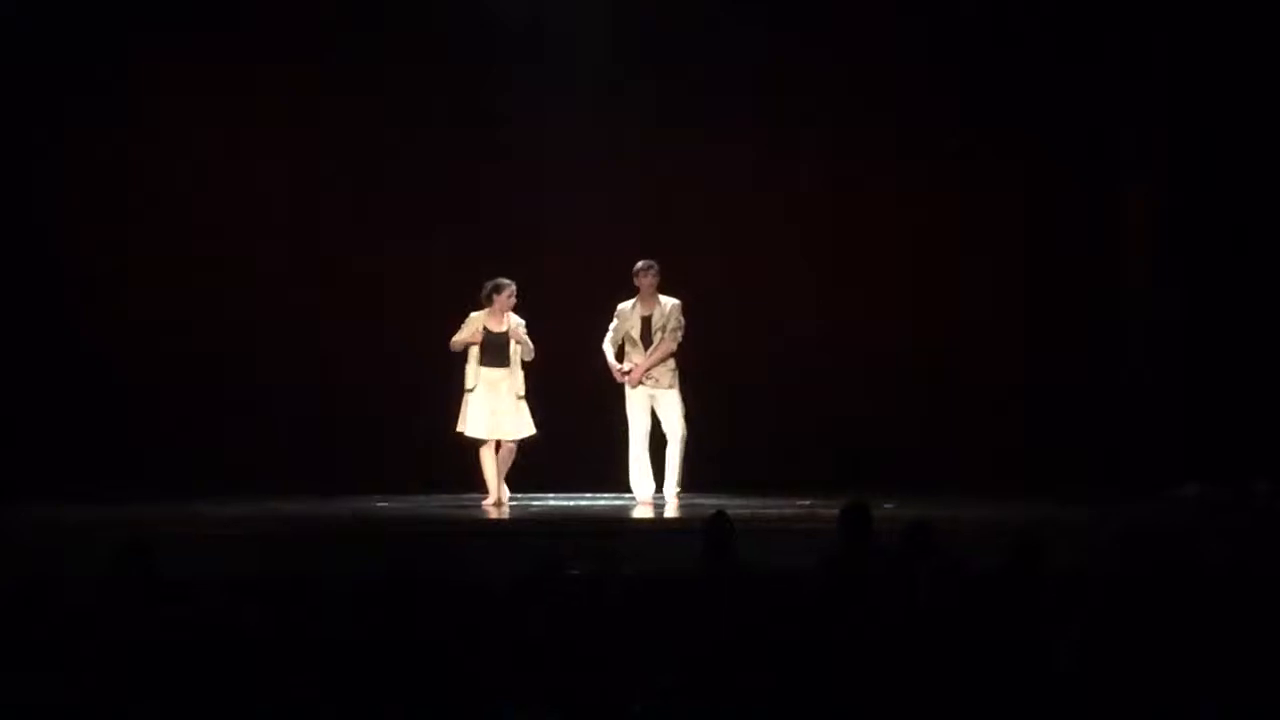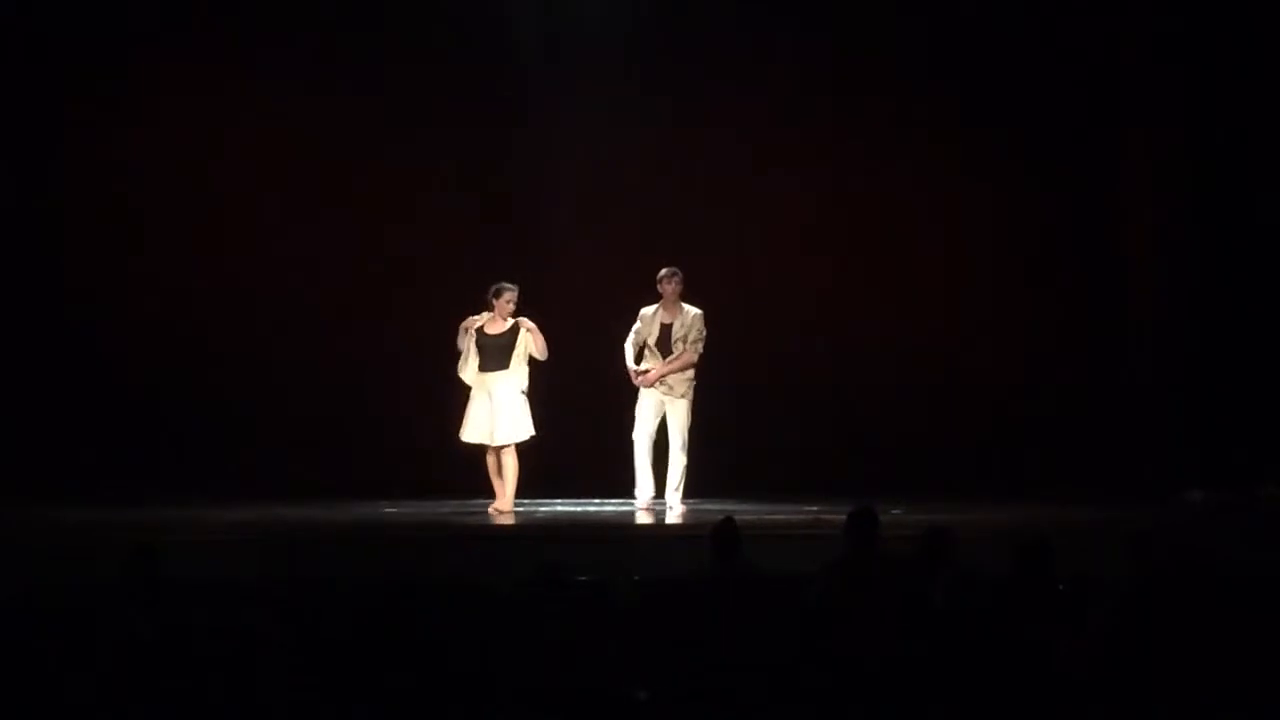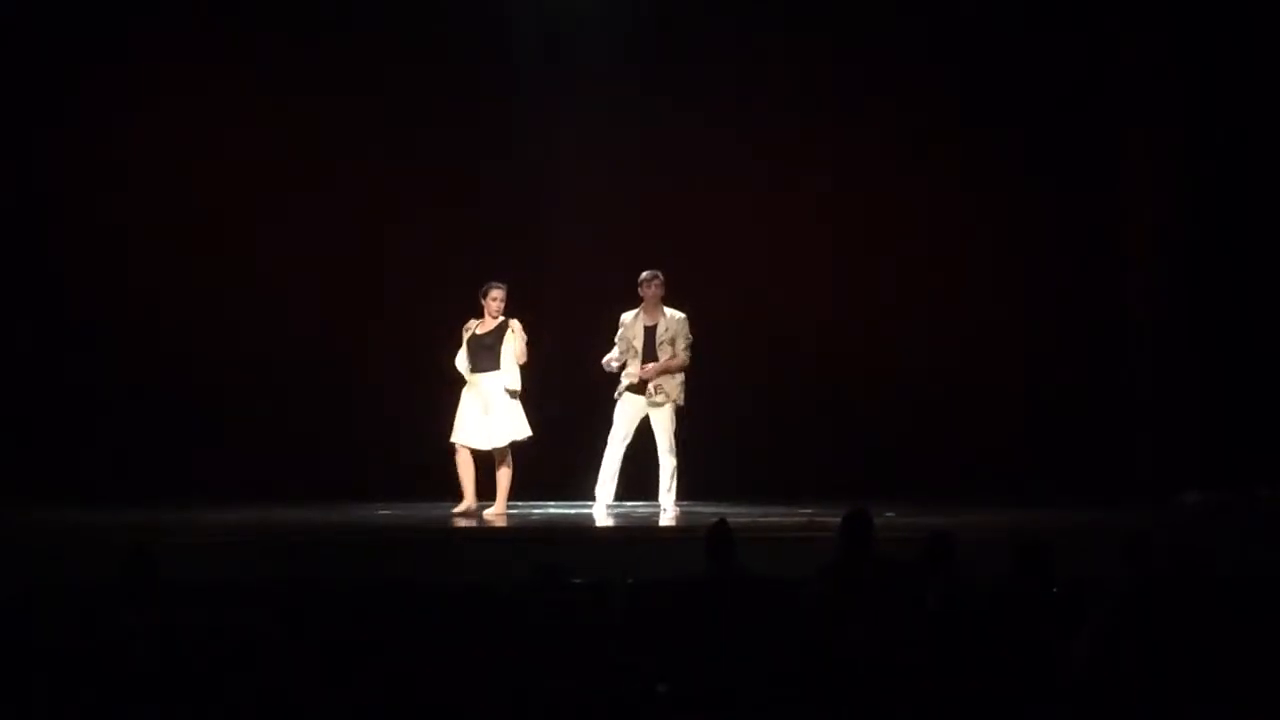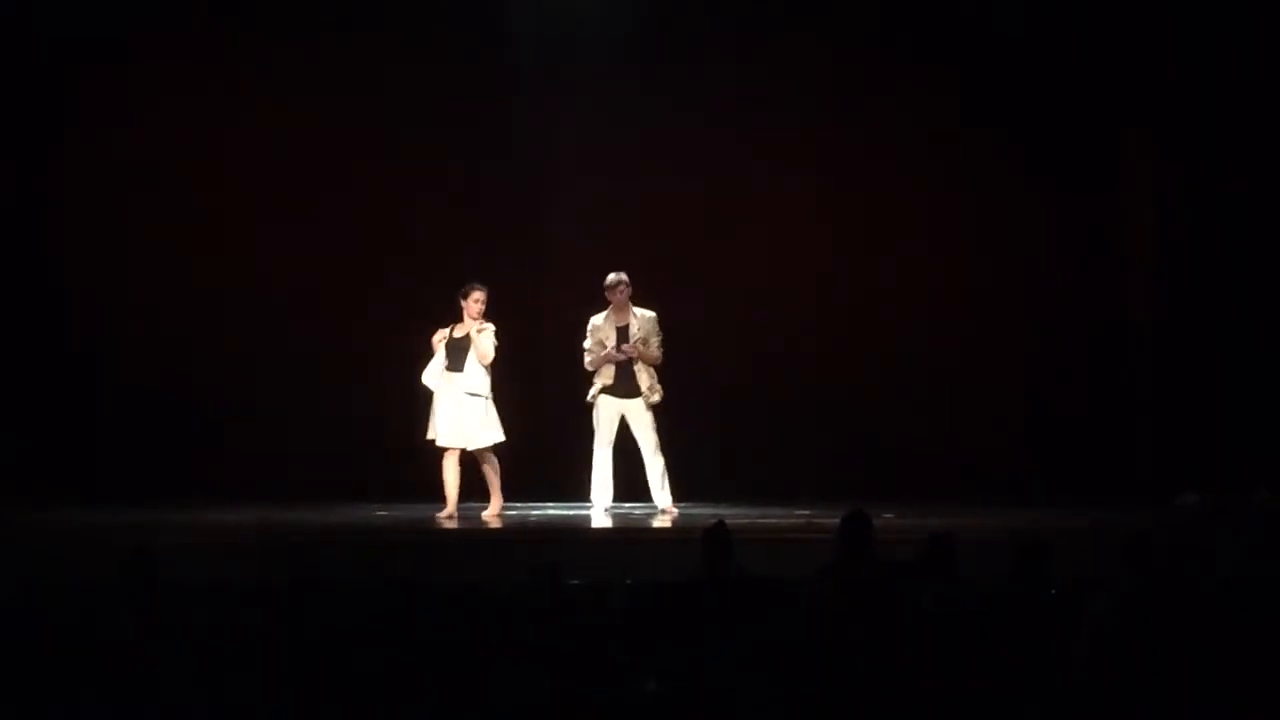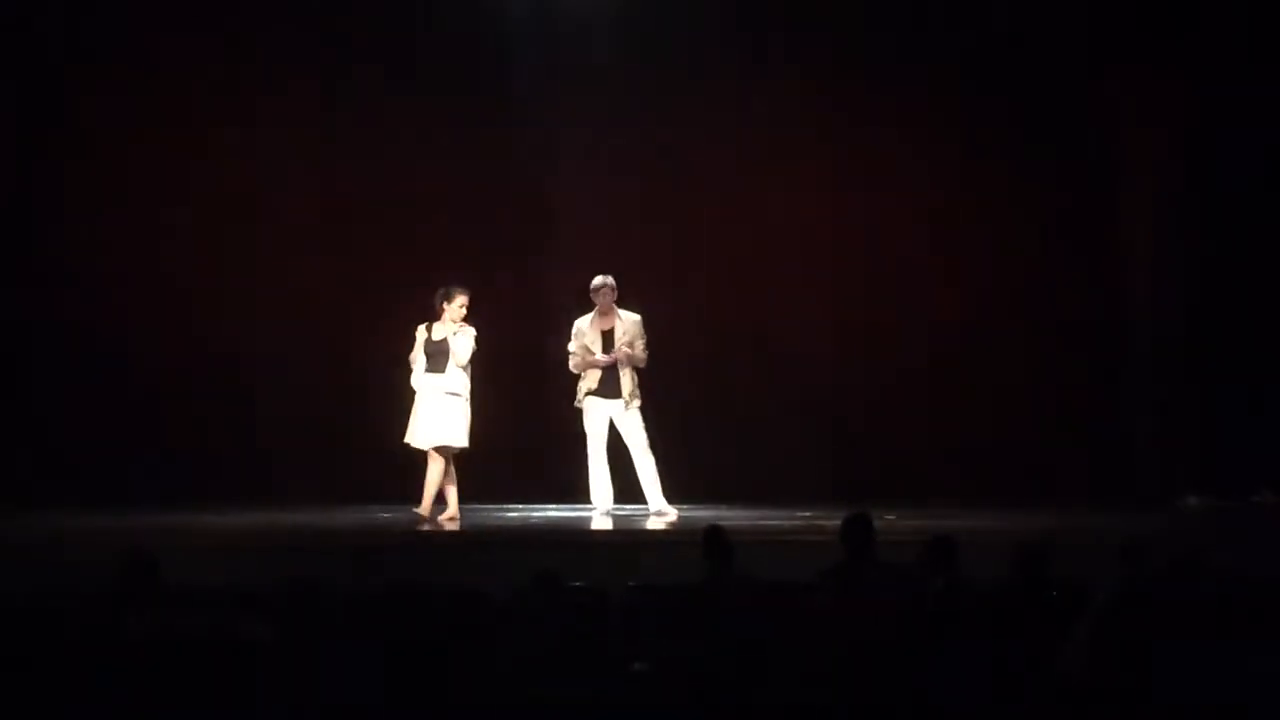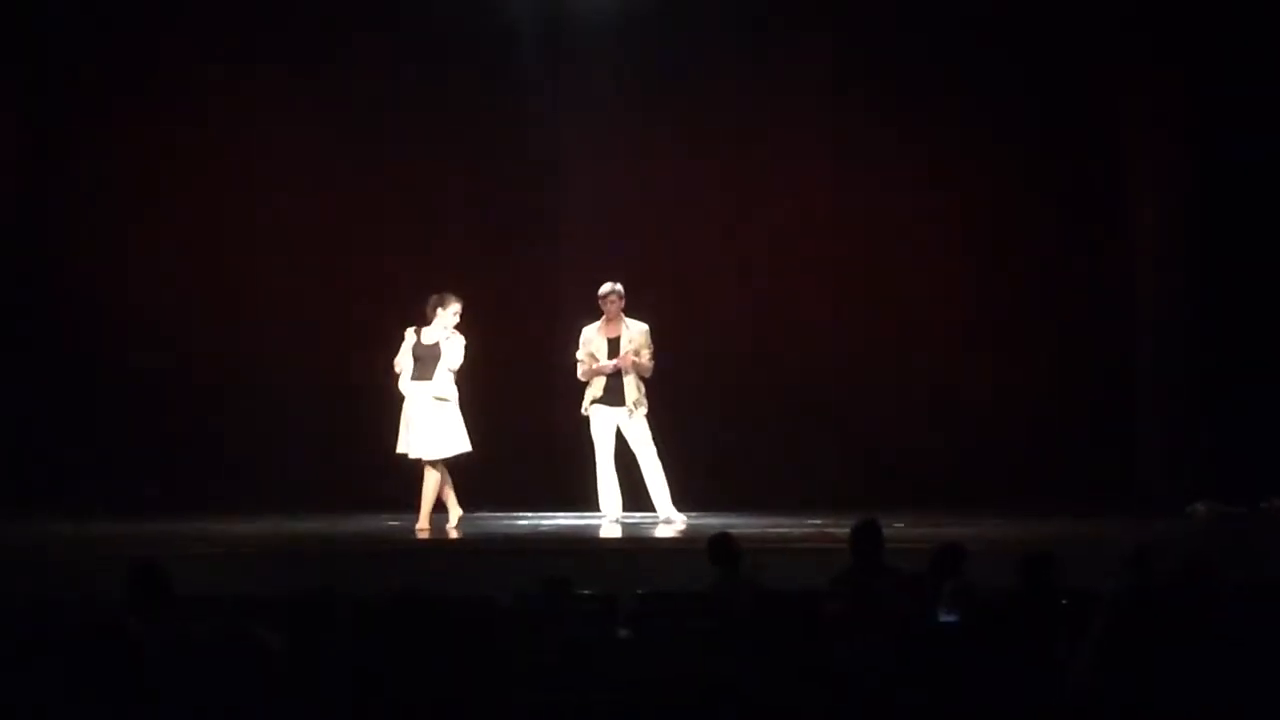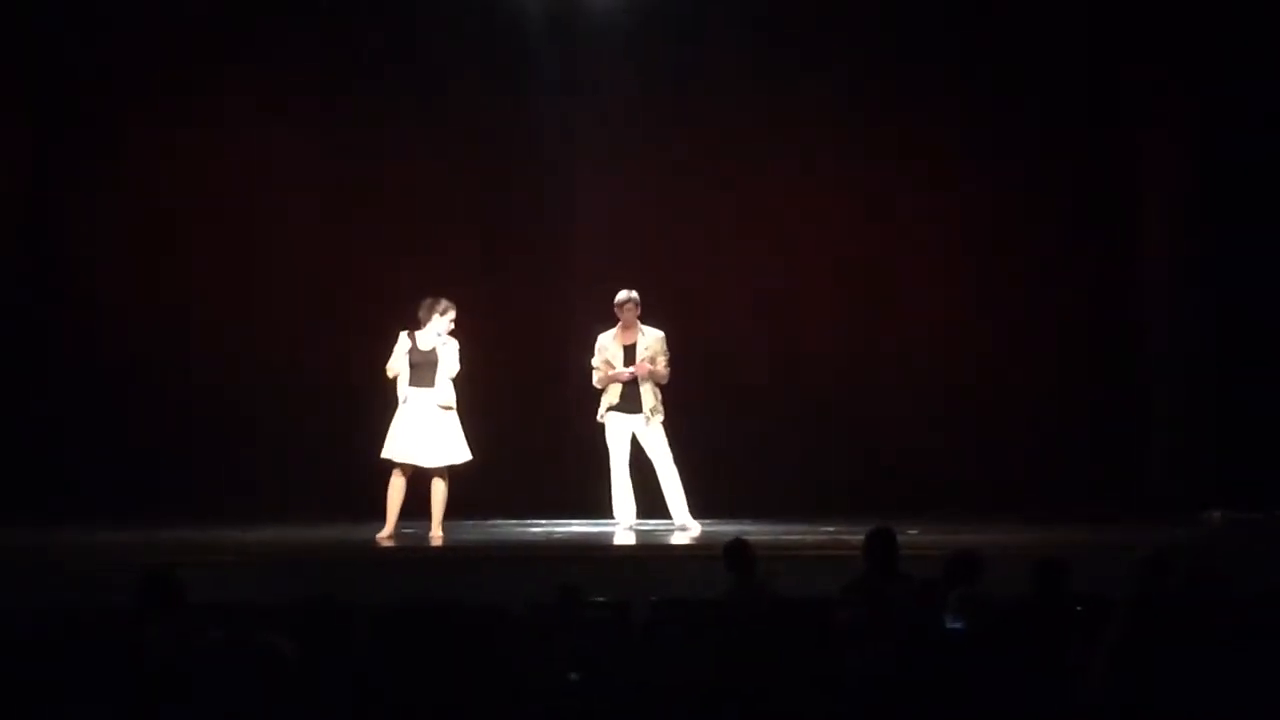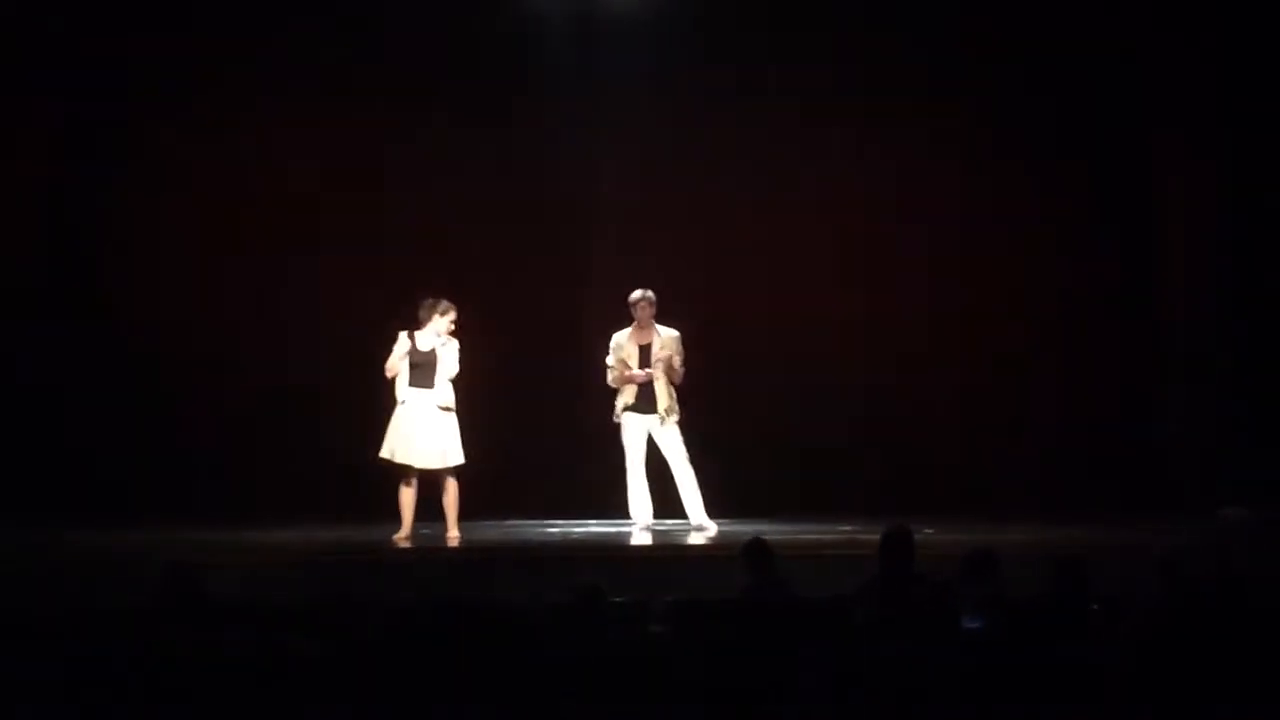
dt=0.5s
person 1, frame 1
left shoulder: (672, 307)
right shoulder: (624, 310)
left elbow: (670, 344)
right elbow: (609, 341)
left wrist: (642, 367)
right wrist: (612, 362)
left hip: (665, 379)
right hip: (636, 381)
left knee: (677, 433)
right knee: (638, 436)
left ankle: (671, 490)
right ankle: (643, 493)
person 1, frame 2
left shoulder: (694, 316)
right shoulder: (647, 314)
left elbow: (691, 355)
right elbow: (631, 342)
left wrist: (659, 371)
right wrist: (630, 364)
left hip: (680, 386)
right hip: (651, 385)
left knee: (678, 444)
right knee: (642, 436)
left ankle: (674, 499)
right ankle: (643, 494)
person 1, frame 3
left shoulder: (677, 320)
right shoulder: (627, 319)
left elbow: (684, 359)
right elbow: (617, 352)
left wrist: (658, 368)
right wrist: (611, 359)
left hip: (662, 393)
right hip: (632, 390)
left knee: (666, 447)
right knee: (615, 442)
left ankle: (668, 502)
right ankle: (602, 499)
person 1, frame 4
left shoulder: (647, 318)
right shoulder: (597, 322)
left elbow: (657, 357)
right elbow: (589, 363)
left wrist: (639, 352)
right wrist: (606, 356)
left hip: (638, 394)
right hip: (607, 393)
left knee: (651, 447)
right knee: (602, 447)
left ankle: (664, 502)
right ankle: (600, 502)
person 1, frame 5
left shoulder: (632, 321)
right shoulder: (582, 325)
left elbow: (642, 359)
right elbow: (573, 364)
left wrist: (629, 355)
right wrist: (593, 361)
left hip: (624, 396)
right hip: (594, 396)
left knee: (641, 447)
right knee: (596, 450)
left ankle: (657, 503)
right ankle: (602, 504)
person 1, frame 6
left shoulder: (639, 330)
right shoulder: (589, 333)
left elbow: (648, 370)
right elbow: (581, 373)
left wrist: (634, 362)
right wrist: (598, 368)
left hip: (630, 404)
right hip: (600, 404)
left knee: (648, 455)
right knee: (604, 458)
left ankle: (666, 510)
right ankle: (611, 512)
person 1, frame 7
left shoulder: (655, 337)
right shoulder: (605, 340)
left elbow: (664, 376)
right elbow: (597, 380)
left wrist: (650, 370)
right wrist: (614, 374)
left hip: (646, 411)
right hip: (616, 411)
left knee: (665, 461)
right knee: (619, 465)
left ankle: (682, 517)
right ankle: (625, 519)
person 1, frame 8
left shoulder: (669, 336)
right shoulder: (619, 339)
left elbow: (678, 377)
right elbow: (612, 378)
left wrist: (670, 367)
right wrist: (630, 376)
left hip: (661, 411)
right hip: (632, 410)
left knee: (680, 462)
right knee: (635, 465)
left ankle: (698, 517)
right ankle: (642, 519)
person 2, frame 1
left shoulder: (516, 322)
right shoulder: (476, 319)
left elbow: (529, 355)
right elbow: (454, 345)
left wrist: (523, 340)
right wrist: (467, 340)
left hip: (506, 383)
right hip: (481, 383)
left knee: (510, 440)
right knee: (486, 440)
left ankle: (501, 481)
right ankle: (493, 492)
person 2, frame 2
left shoulder: (520, 328)
right shoulder: (480, 324)
left elbow: (542, 354)
right elbow: (463, 348)
left wrist: (534, 329)
right wrist: (462, 328)
left hip: (507, 387)
right hip: (482, 387)
left knee: (506, 445)
right knee: (490, 447)
left ankle: (508, 500)
right ankle: (499, 497)
person 2, frame 3
left shoulder: (509, 327)
right shoulder: (475, 327)
left elbow: (521, 358)
left wrist: (518, 332)
right wrist: (465, 334)
left hip: (498, 390)
right hip: (473, 389)
left knee: (500, 449)
right knee: (461, 445)
left ankle: (501, 503)
right ankle: (469, 498)
person 2, frame 4
left shoulder: (485, 329)
right shoulder: (451, 330)
left elbow: (486, 359)
left wrist: (474, 334)
right wrist: (436, 344)
left hip: (472, 392)
right hip: (447, 391)
left knee: (482, 450)
right knee: (450, 450)
left ankle: (496, 500)
right ankle: (451, 505)
person 2, frame 5
left shoulder: (465, 332)
right shoulder: (426, 330)
left elbow: (462, 360)
right elbow: (415, 363)
left wrist: (451, 334)
right wrist: (419, 341)
left hip: (450, 394)
right hip: (427, 393)
left knee: (437, 450)
right knee: (443, 453)
left ankle: (426, 505)
right ankle: (453, 506)
person 2, frame 6
left shoulder: (455, 339)
right shoulder: (414, 333)
left elbow: (453, 364)
right elbow: (398, 367)
left wrist: (443, 338)
right wrist: (408, 343)
left hip: (439, 401)
right hip: (415, 400)
left knee: (432, 462)
right knee: (433, 462)
left ankle: (424, 519)
right ankle: (453, 507)
person 2, frame 7
left shoulder: (450, 344)
right shoulder: (408, 338)
left elbow: (451, 372)
right elbow: (391, 371)
left wrist: (440, 344)
right wrist: (405, 348)
left hip: (439, 408)
right hip: (412, 406)
left knee: (439, 470)
right knee: (401, 467)
left ankle: (436, 527)
right ankle: (389, 526)
person 2, frame 8
left shoulder: (449, 344)
right shoulder: (408, 338)
left elbow: (449, 373)
right elbow: (390, 372)
left wrist: (440, 345)
right wrist: (402, 350)
left hip: (438, 409)
right hip: (411, 408)
left knee: (446, 471)
right knee: (408, 471)
left ankle: (452, 528)
right ankle: (406, 528)
